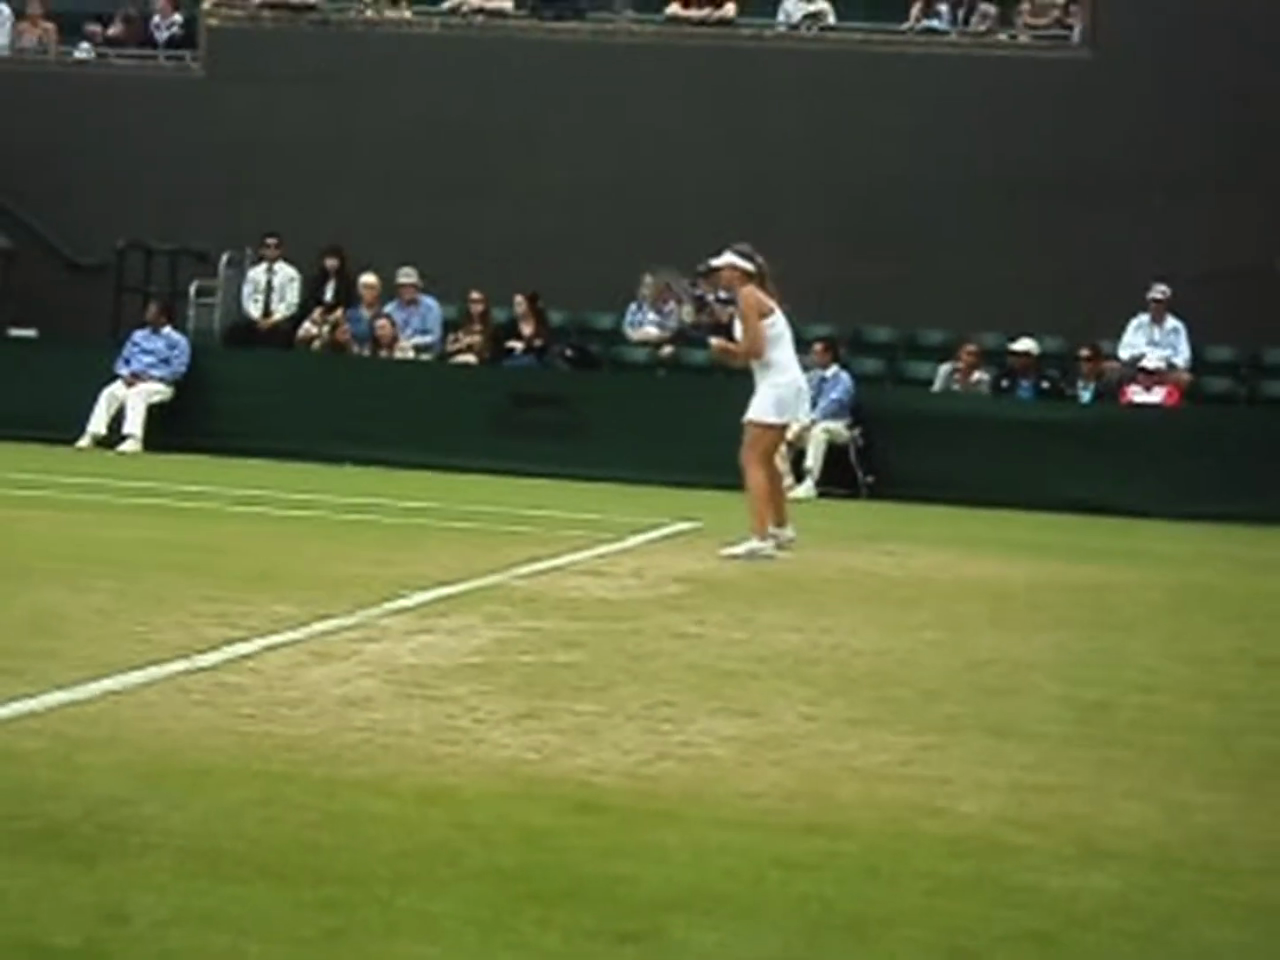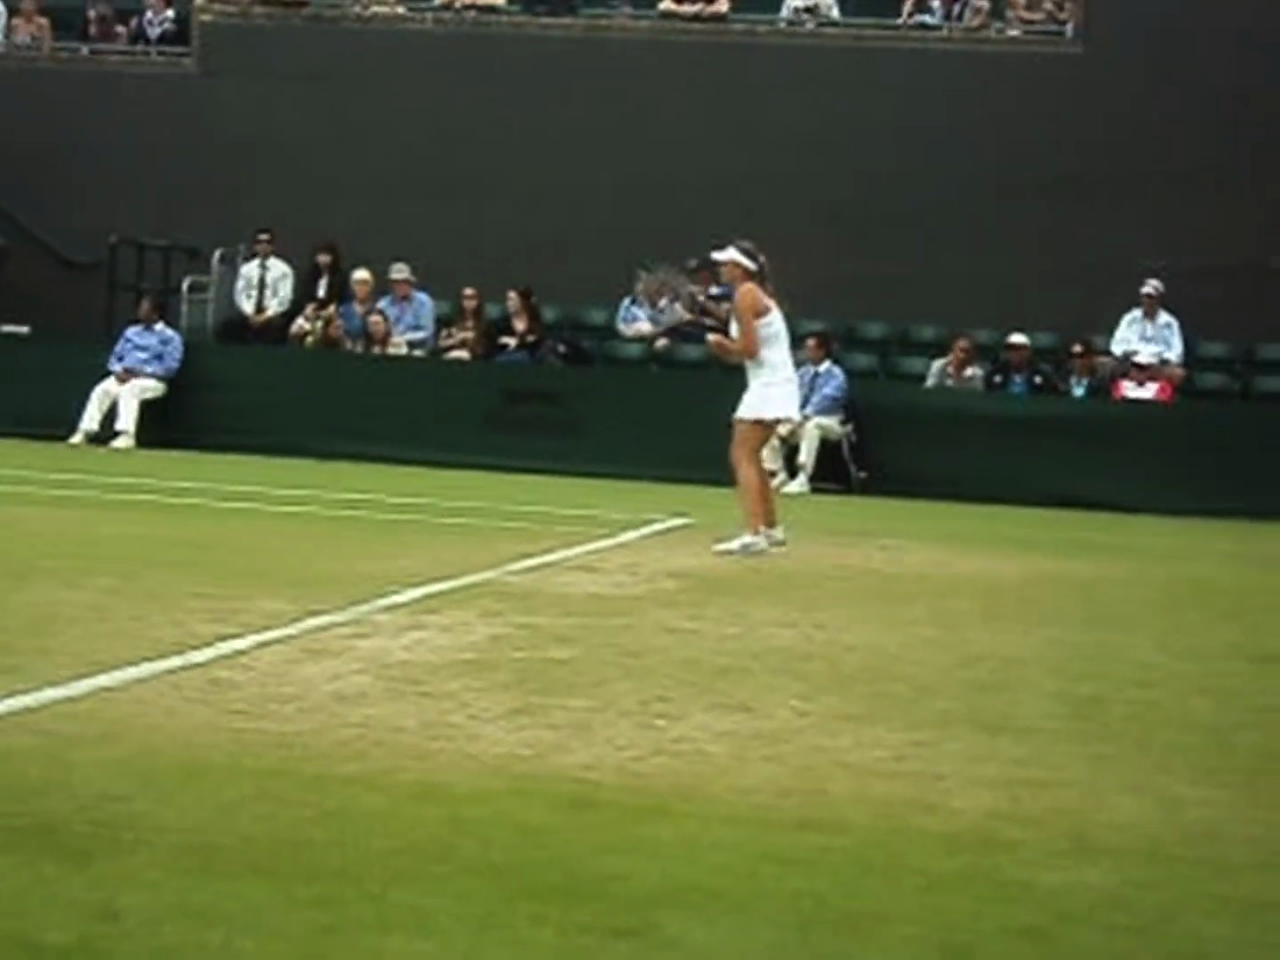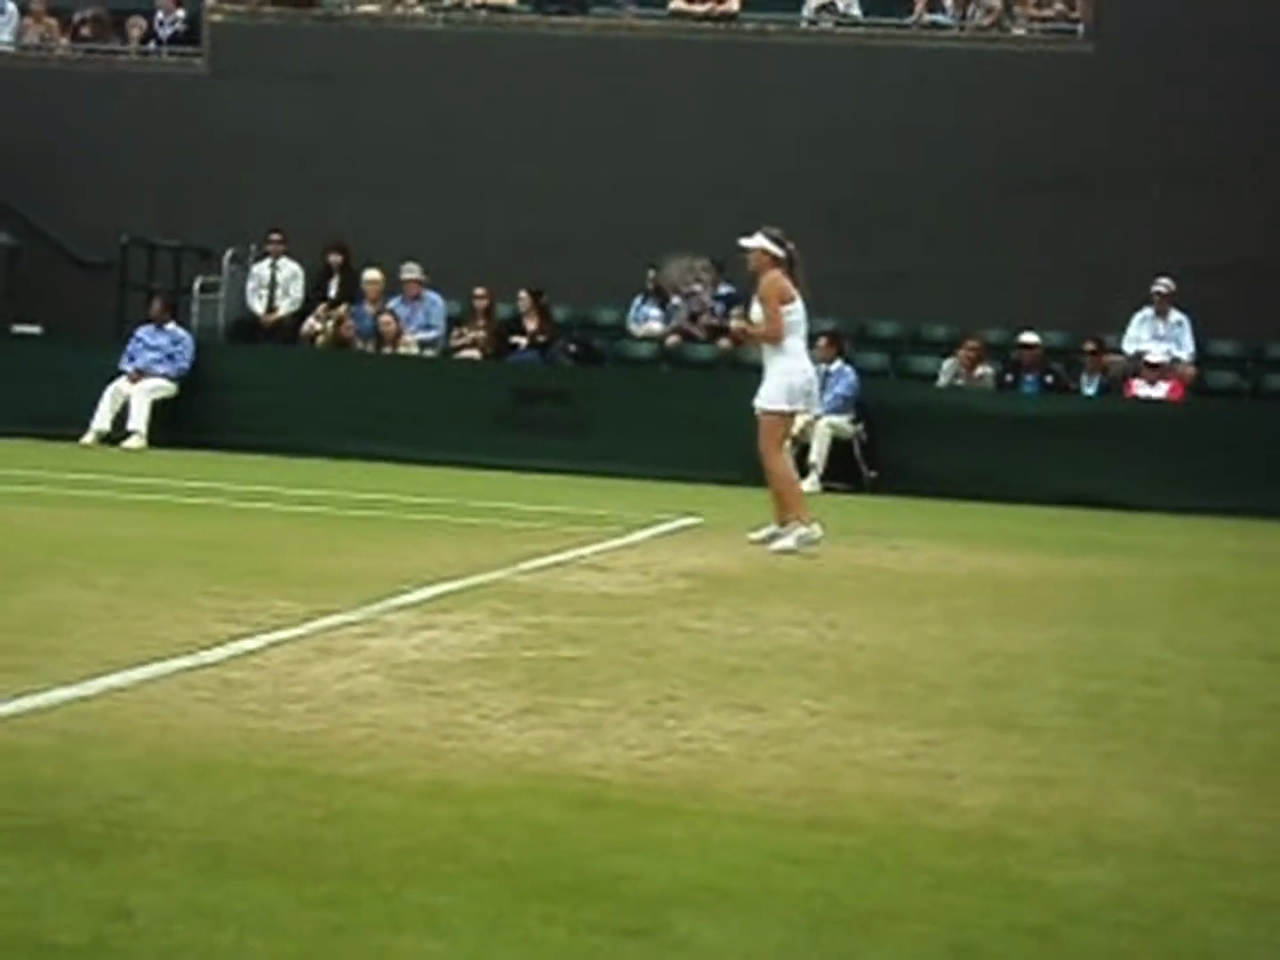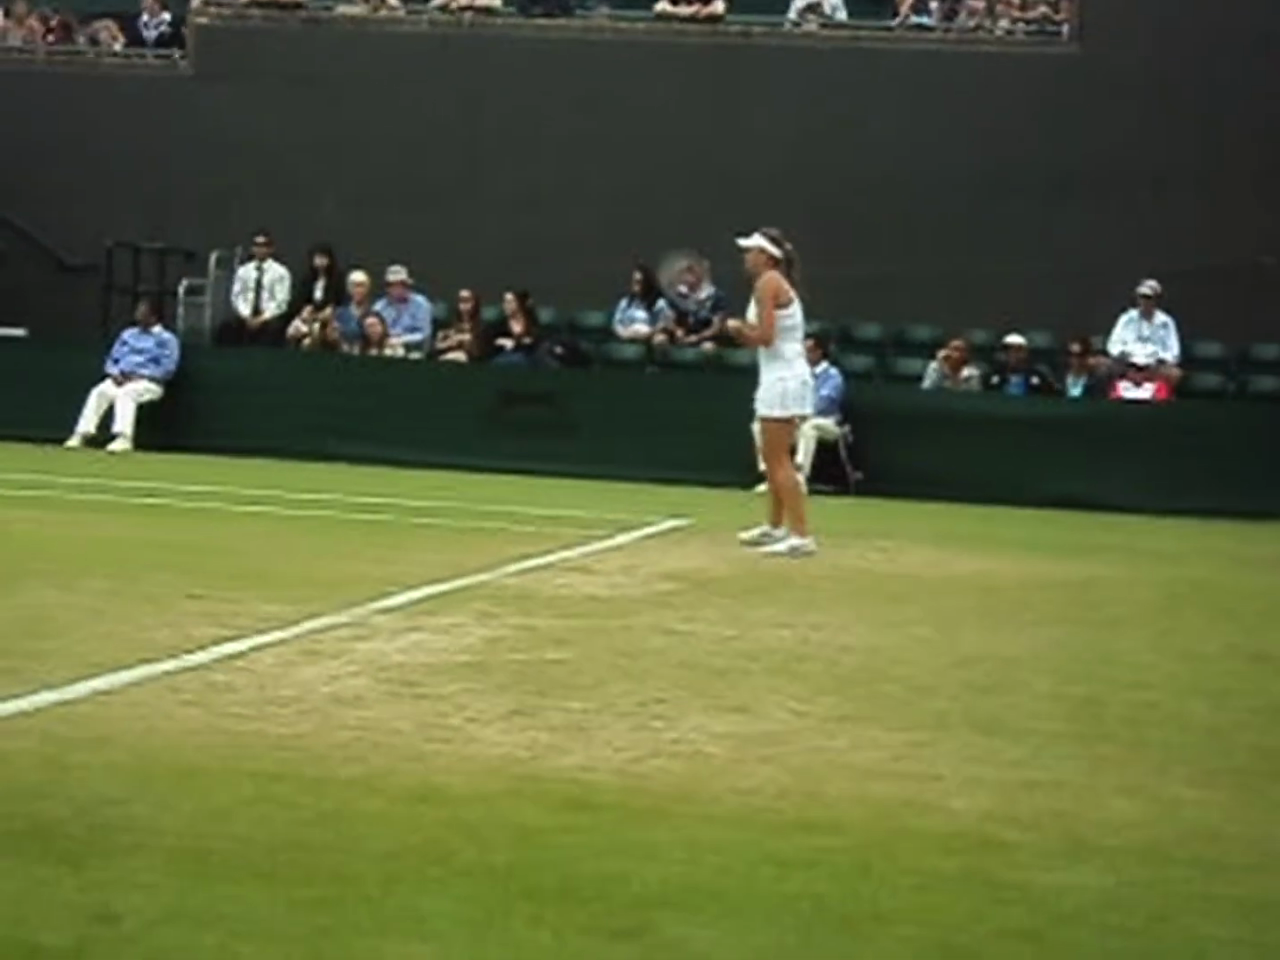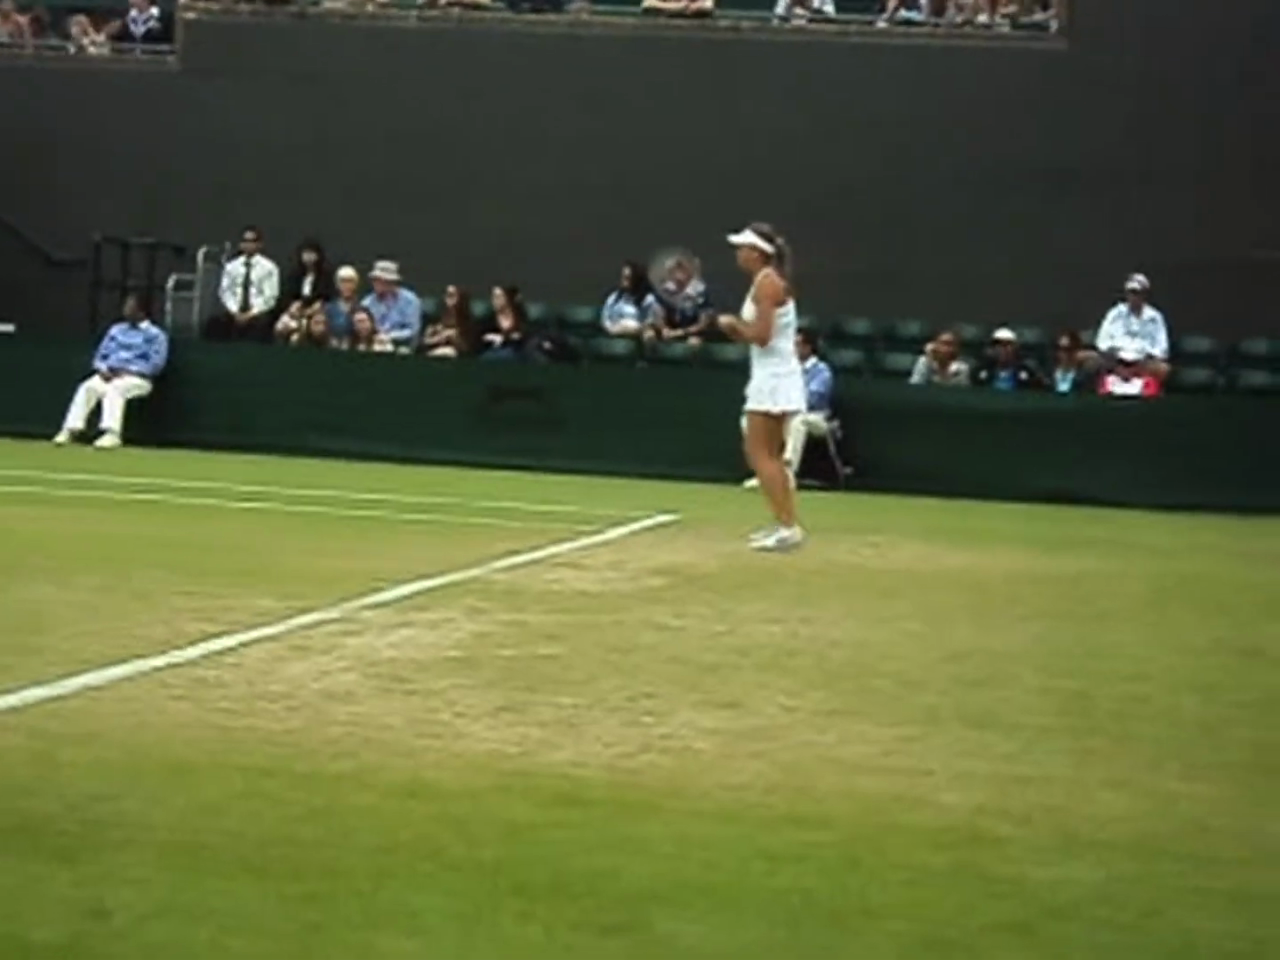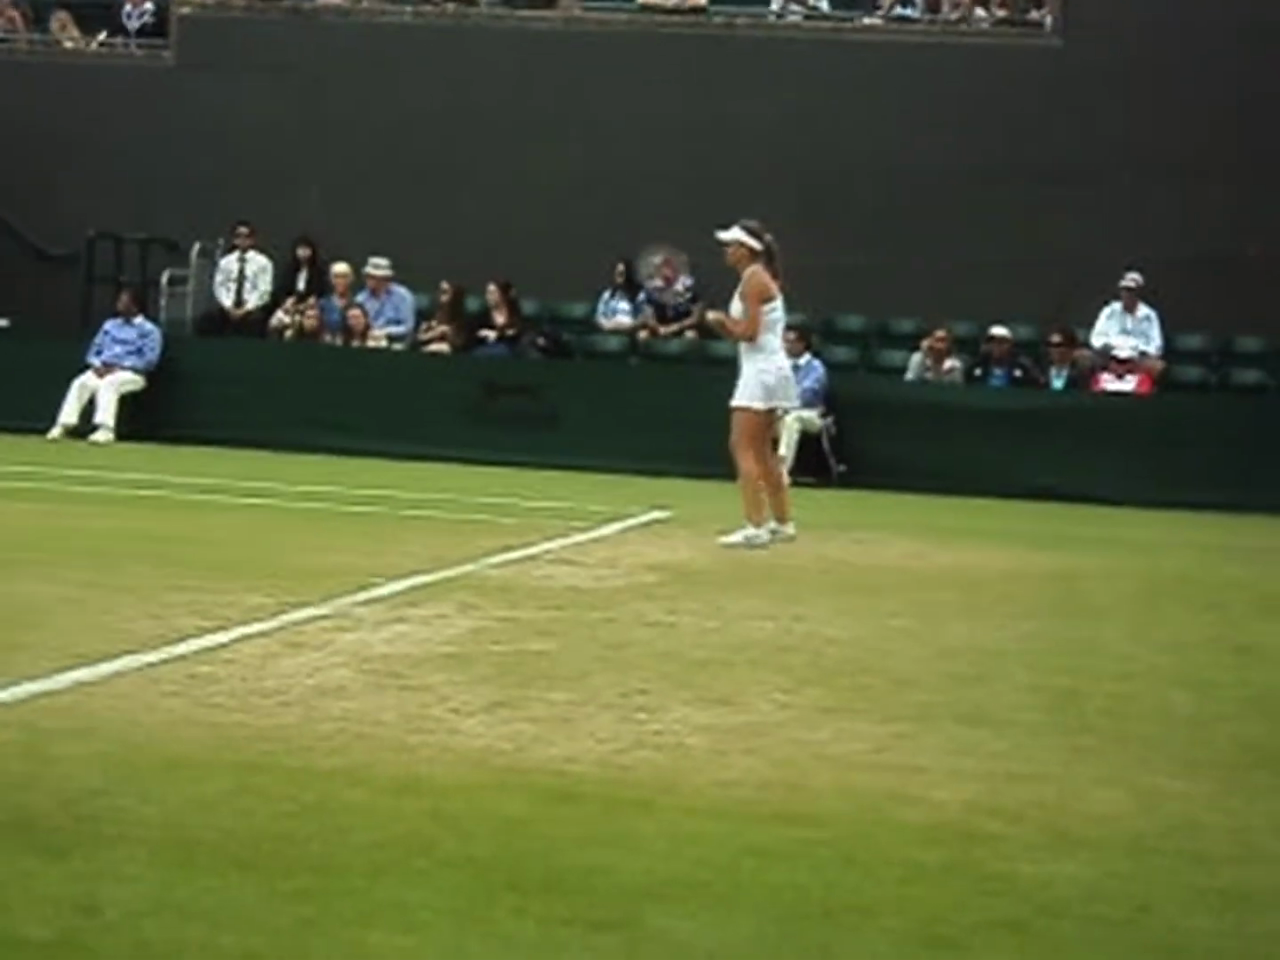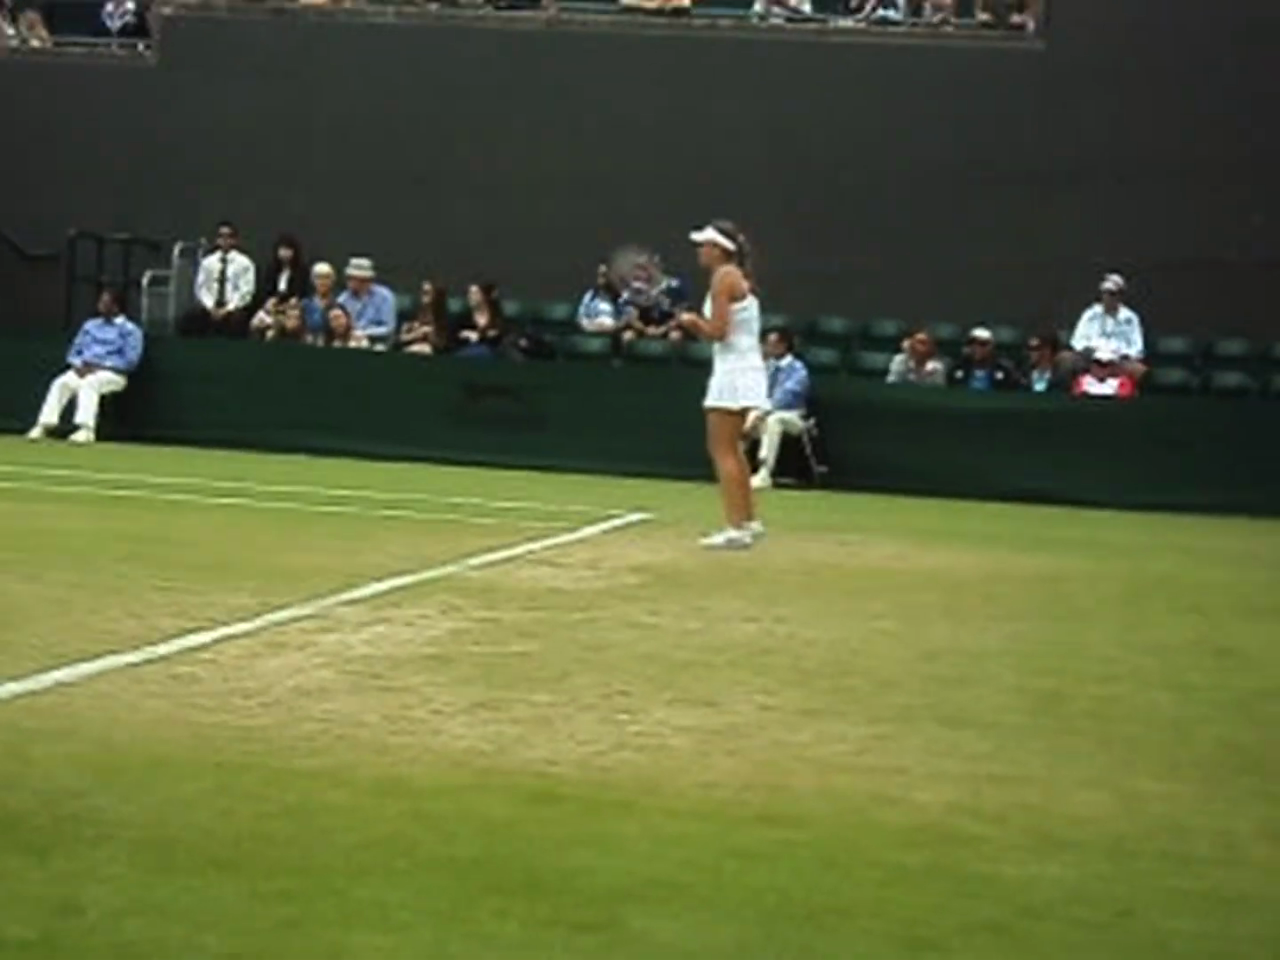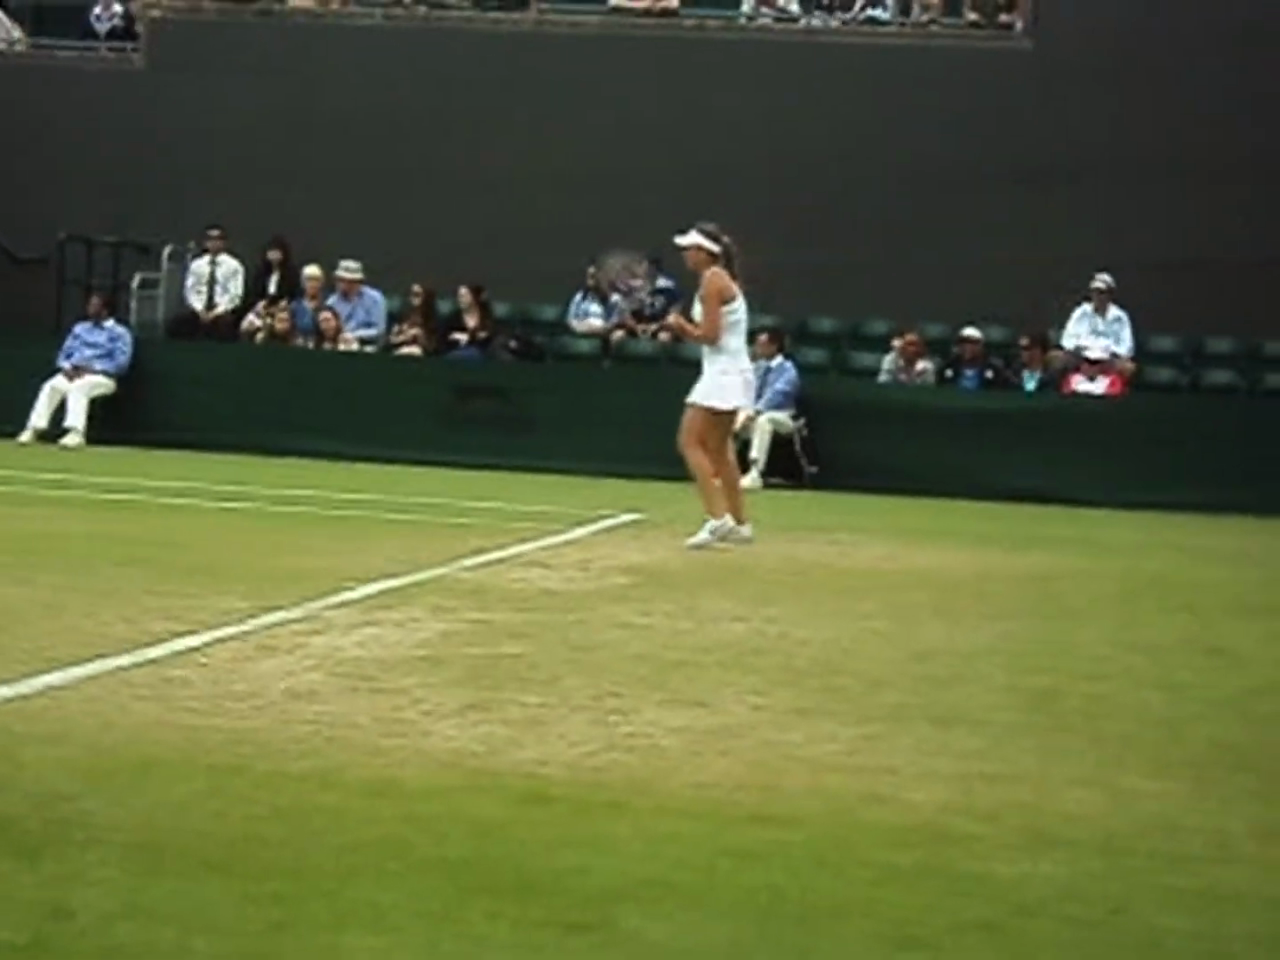
dt=0.3s
person 1, frame 1
left shoulder: (747, 296)
right shoulder: (756, 296)
left elbow: (755, 349)
left wrist: (726, 347)
right wrist: (730, 351)
left hip: (777, 386)
right hip: (783, 385)
left knee: (751, 460)
right knee: (763, 459)
left ankle: (759, 540)
right ankle: (781, 528)
person 1, frame 2
left shoulder: (744, 295)
right shoulder: (756, 296)
left elbow: (750, 348)
left wrist: (722, 343)
right wrist: (726, 348)
left hip: (770, 386)
right hip: (771, 384)
left knee: (741, 457)
right knee: (748, 458)
left ankle: (753, 535)
right ankle: (770, 528)
person 1, frame 3
left shoulder: (770, 281)
right shoulder: (780, 283)
left elbow: (775, 333)
left wrist: (745, 328)
right wrist: (748, 333)
left hip: (786, 375)
right hip: (787, 374)
left knee: (772, 451)
right knee: (771, 451)
left ankle: (806, 525)
right ankle: (782, 524)
person 1, frame 4
left shoulder: (767, 283)
right shoulder: (778, 284)
left elbow: (764, 336)
left wrist: (740, 328)
right wrist: (744, 332)
left hip: (782, 379)
right hip: (783, 378)
left knee: (778, 459)
right knee: (773, 456)
left ankle: (801, 537)
right ankle: (775, 525)
person 1, frame 5
left shoulder: (765, 281)
right shoulder: (769, 280)
left elbow: (761, 336)
left wrist: (733, 324)
right wrist: (737, 328)
left hip: (774, 376)
right hip: (773, 375)
left knee: (757, 452)
right knee: (768, 453)
left ankle: (788, 528)
right ankle: (786, 525)
person 1, frame 6
left shoulder: (752, 278)
right shoulder: (759, 278)
left elbow: (748, 333)
left wrist: (721, 320)
right wrist: (725, 325)
left hip: (762, 371)
right hip: (766, 371)
left knee: (742, 447)
right knee: (761, 450)
left ankle: (755, 527)
right ankle: (781, 522)
person 1, frame 7
left shoulder: (723, 277)
right shoulder: (736, 277)
left elbow: (718, 332)
left wrist: (693, 321)
right wrist: (695, 325)
left hip: (734, 371)
right hip: (741, 370)
left knee: (721, 449)
right knee: (730, 449)
left ankle: (736, 530)
right ankle: (748, 521)
person 1, frame 8
left shoulder: (712, 280)
right shoulder: (722, 279)
left elbow: (710, 335)
left wrist: (681, 325)
right wrist: (683, 328)
left hip: (724, 373)
right hip: (729, 373)
left knee: (689, 442)
right knee: (717, 449)
left ankle: (717, 519)
right ankle: (739, 524)
